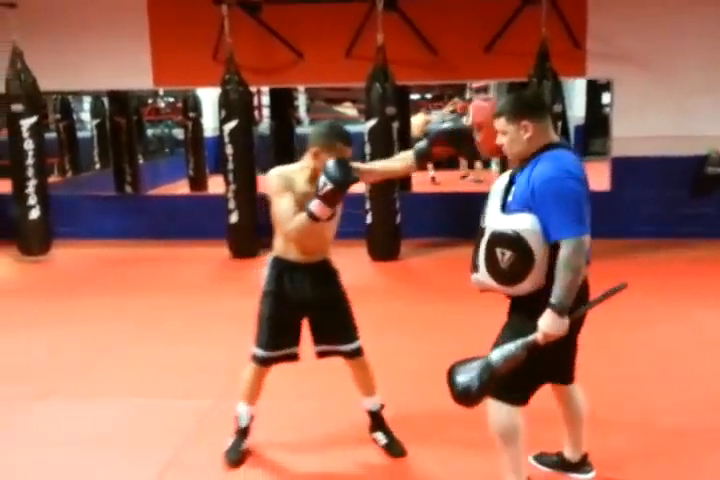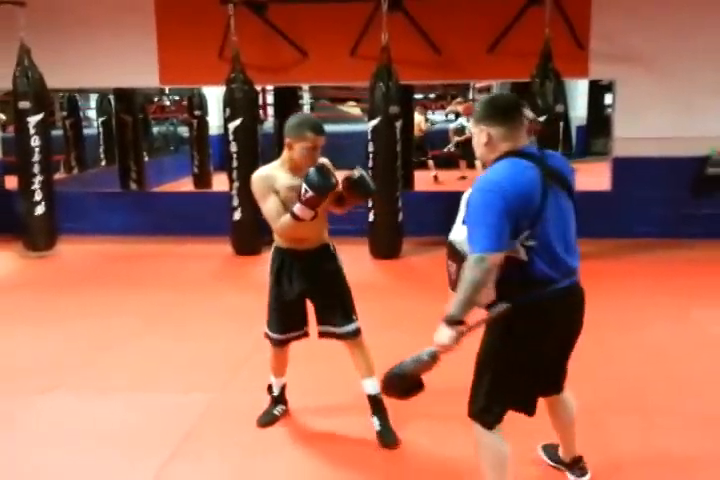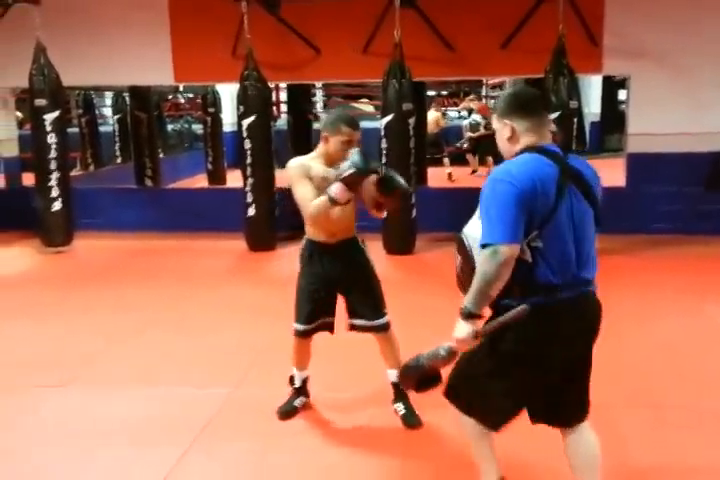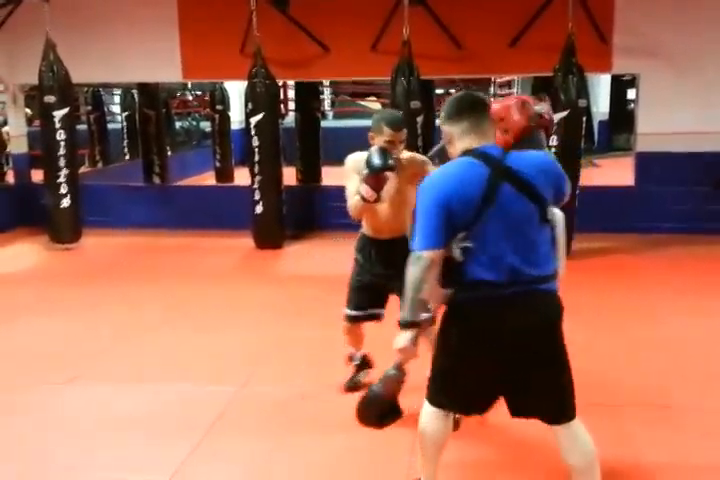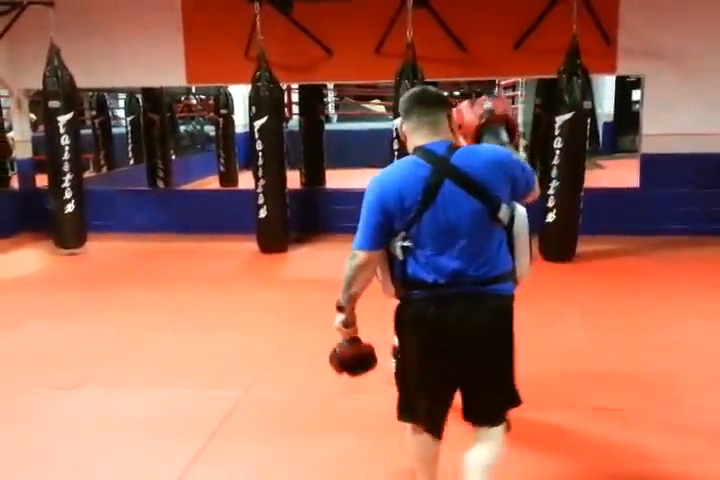
dt=0.4s
person 1, frame 1
left shoulder: (553, 173)
right shoulder: (546, 163)
left elbow: (574, 245)
right elbow: (526, 215)
left wrist: (557, 308)
right wrist: (500, 152)
left hip: (541, 302)
right hip: (546, 296)
left knee: (502, 394)
right knee: (560, 378)
person 1, frame 2
left shoulder: (494, 185)
right shoulder: (557, 165)
left elbow: (485, 262)
left wrist: (453, 320)
left hip: (524, 312)
right hip: (566, 299)
left knee: (487, 415)
right knee: (552, 385)
person 1, frame 3
left shoulder: (508, 177)
right shoulder: (583, 173)
left elbow: (500, 256)
left wrist: (469, 314)
left hip: (526, 318)
right hip: (579, 310)
left knee: (468, 398)
right knee: (571, 419)
person 1, frame 4
left shoulder: (440, 183)
right shoulder: (540, 165)
left elbow: (426, 260)
right elbow: (561, 197)
left wrist: (410, 324)
right wrist: (532, 144)
left hip: (474, 311)
right hip: (537, 307)
left knee: (440, 402)
right knee: (563, 416)
person 1, frame 5
left shoulder: (387, 182)
right shoulder: (494, 160)
left elbow: (364, 259)
right elbow: (531, 190)
left wrist: (345, 307)
left hip: (423, 314)
right hip: (487, 310)
left knee: (422, 416)
right knee: (487, 423)
person 2, frame 1
left shoulder: (345, 174)
right shoulder: (280, 178)
left elbow: (395, 167)
right elbow: (293, 231)
left wrist: (431, 147)
right wrist: (323, 200)
left hip: (322, 273)
right hip: (285, 274)
left knee: (354, 353)
right knee: (262, 359)
left ankle: (378, 424)
right ankle: (241, 430)
person 2, frame 2
left shoulder: (323, 168)
right shoulder: (264, 178)
left elbow: (337, 207)
right elbow: (281, 229)
left wrist: (350, 193)
right wrist: (307, 203)
left hip: (323, 258)
right hip: (287, 263)
left knee: (352, 334)
right knee: (279, 339)
left ankle: (377, 409)
right ankle: (278, 398)
person 2, frame 3
left shoulder: (355, 169)
right shoulder: (299, 167)
left elbow: (377, 211)
right elbow: (313, 212)
right wrist: (343, 188)
left hip: (352, 252)
right hip: (317, 256)
left knee: (382, 325)
right knee: (303, 331)
left ankle: (400, 394)
right ankle: (299, 390)
person 2, frame 4
left shoulder: (413, 163)
right shoulder: (355, 162)
right elbow: (355, 211)
right wrist: (371, 184)
left hip: (404, 248)
right hip: (371, 248)
right knee: (353, 320)
right ankle: (360, 361)
person 2, frame 5
left shoulder: (465, 164)
right shoulder: (415, 167)
left hip: (461, 256)
right hip: (427, 254)
left knee: (472, 324)
right knee: (413, 317)
left ankle: (493, 398)
right ankle: (399, 352)
